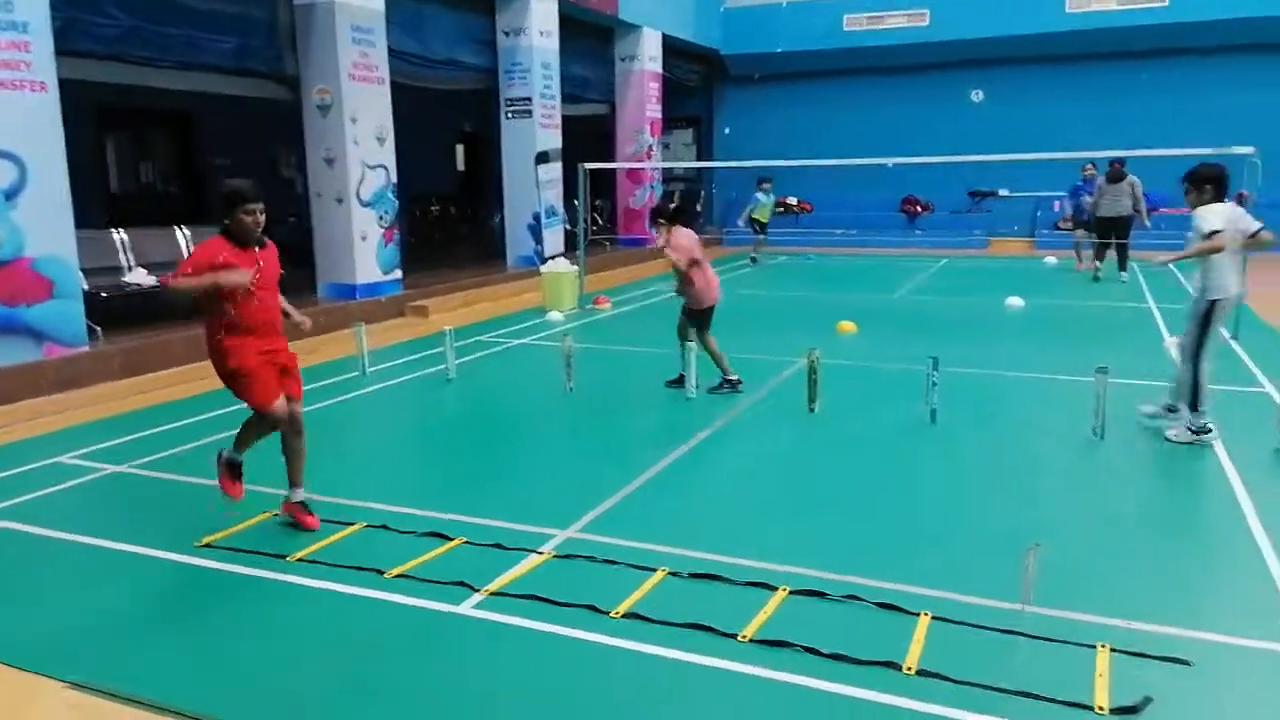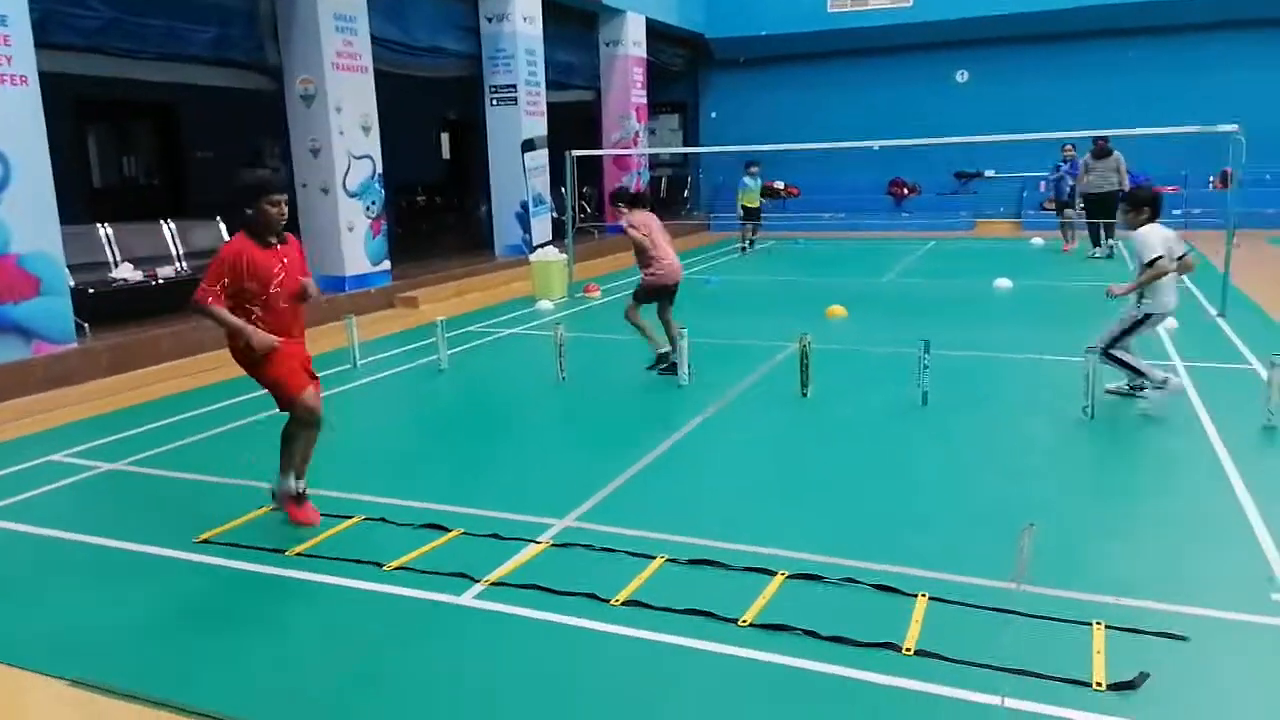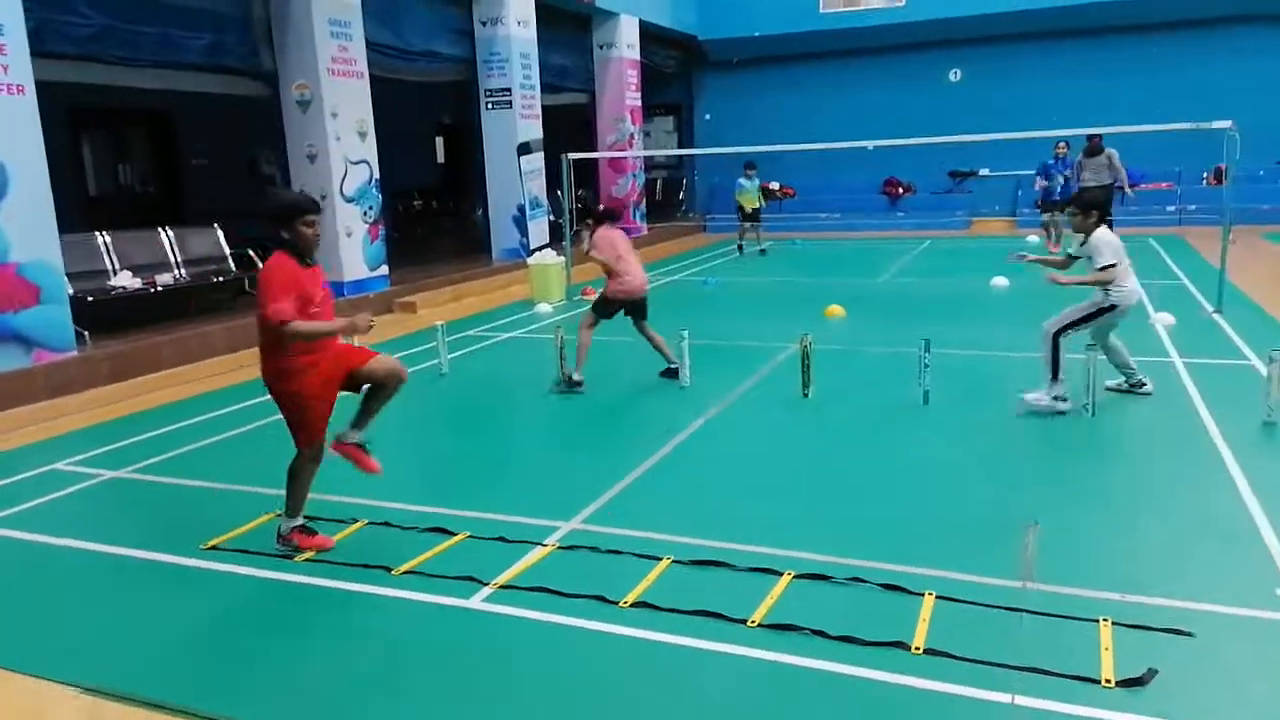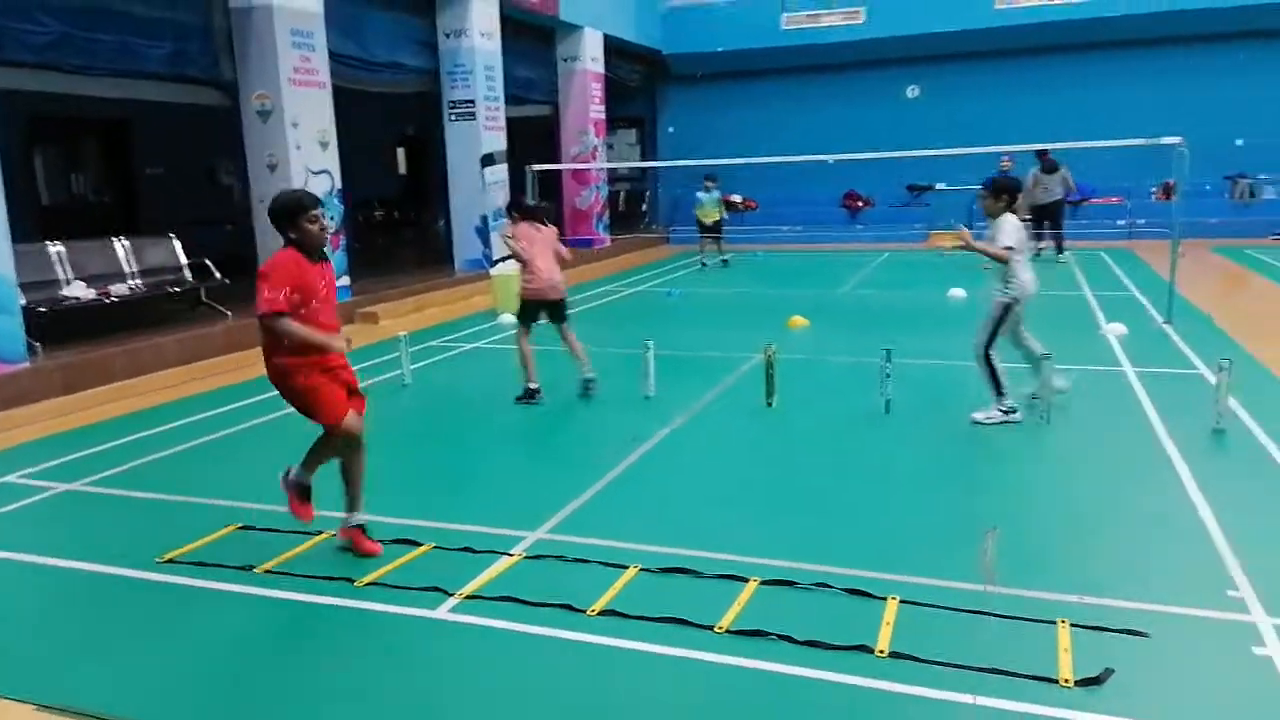
dt=0.2s
person 1, frame 1
left shoulder: (268, 250)
right shoulder: (214, 251)
right elbow: (173, 284)
left wrist: (292, 313)
right wrist: (220, 280)
left hip: (273, 343)
right hip: (236, 347)
left knee: (295, 420)
right knee: (276, 412)
left ankle: (295, 501)
right ankle: (233, 456)
person 1, frame 2
left shoulder: (291, 243)
right shoulder: (235, 250)
right elbow: (206, 300)
left wrist: (308, 288)
right wrist: (247, 330)
left hip: (292, 342)
right hip: (259, 344)
left knee: (309, 416)
right knee: (309, 408)
left ankle: (297, 488)
right ankle: (286, 486)
person 1, frame 3
left shoulder: (308, 264)
right shoulder: (278, 270)
right elbow: (283, 328)
left wrist: (340, 328)
right wrist: (341, 326)
left hip: (327, 356)
right hip: (296, 369)
left knee: (393, 373)
right knee: (312, 449)
left ankle: (352, 438)
right ankle: (291, 527)
person 1, frame 4
left shoulder: (321, 263)
right shoulder: (282, 265)
right elbow: (272, 319)
left wrist: (335, 341)
right wrist: (324, 343)
left hip: (328, 360)
right hip: (296, 366)
left knee: (354, 436)
right knee: (348, 431)
left ankle: (353, 525)
right ankle: (300, 477)
person 2, frame 1
left shoulder: (1205, 213)
right shoulder: (1235, 211)
left elbow: (1217, 244)
right elbow: (1266, 239)
left wrist: (1176, 256)
left hip: (1215, 292)
right hip: (1218, 289)
left knee: (1194, 356)
right knee: (1187, 349)
left ankle: (1199, 426)
right ankle: (1173, 407)
person 2, frame 2
left shoulder: (1143, 235)
right shoulder: (1165, 233)
left elbow: (1160, 268)
right elbow: (1188, 265)
left wrist: (1128, 288)
left hip: (1153, 304)
right hip: (1164, 300)
left knee: (1106, 348)
right knee: (1118, 341)
left ankle: (1160, 380)
right ankle: (1137, 384)
person 2, frame 3
left shoulder: (1100, 239)
right shoulder: (1090, 238)
left elbow: (1107, 276)
right elbow: (1064, 263)
left wrist: (1069, 280)
right wrist: (1035, 259)
left hip: (1117, 298)
right hip: (1122, 295)
left knee: (1053, 331)
right knee: (1100, 336)
left ankle: (1056, 394)
right ankle: (1136, 381)
person 2, frame 4
left shoulder: (1005, 224)
right shoulder: (1003, 222)
left elbow: (1004, 257)
right elbow: (994, 250)
left wrist: (972, 244)
right wrist: (971, 244)
left hip: (1012, 291)
right hip: (1020, 288)
left knee: (984, 346)
right knee: (1017, 335)
left ankle: (1005, 407)
right ankle: (1048, 380)
person 3, frame 1
left shoulder: (676, 239)
right shoulder: (684, 233)
left elbow: (682, 267)
left wrist: (663, 247)
left hip: (702, 294)
right hip: (697, 290)
left knee: (703, 337)
right knee: (683, 329)
left ankle: (731, 379)
right ankle: (686, 376)
person 3, frame 2
left shoulder: (634, 219)
right shoulder: (648, 215)
left elbow: (646, 246)
left wrist: (627, 228)
left hip: (659, 272)
right hip: (674, 269)
left knee: (630, 312)
right knee: (665, 315)
left ankle: (661, 349)
right ankle: (674, 362)
person 3, frame 3
left shoulder: (599, 237)
right shoulder: (618, 233)
left elbow: (611, 264)
left wrist: (589, 251)
left hip: (620, 287)
right hip: (640, 284)
left knee: (586, 325)
right knee: (643, 328)
left ankle: (576, 377)
right ankle: (674, 365)
person 3, frame 4
left shoulder: (518, 230)
right shoulder: (546, 230)
left elbow: (524, 257)
right elbow: (565, 257)
left wrist: (508, 239)
left hip: (534, 286)
right hip: (556, 285)
left knee: (523, 335)
right knee: (565, 332)
left ankle: (532, 387)
right ankle: (587, 373)
